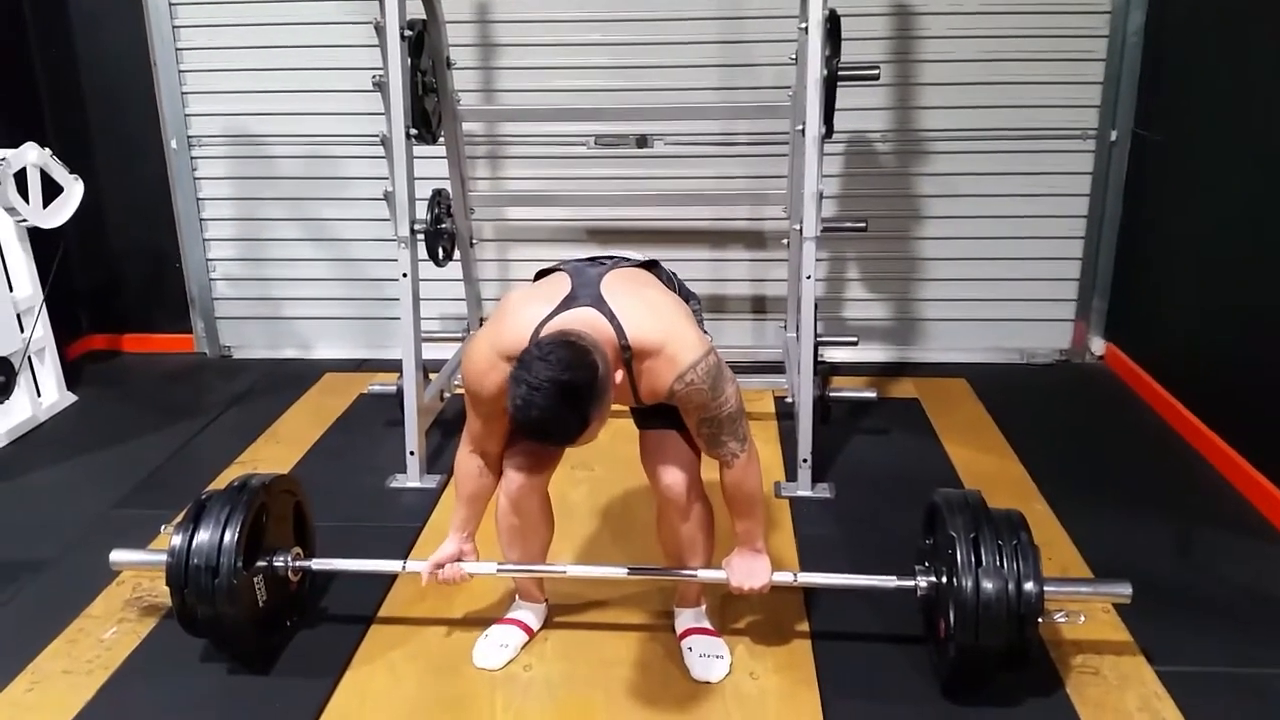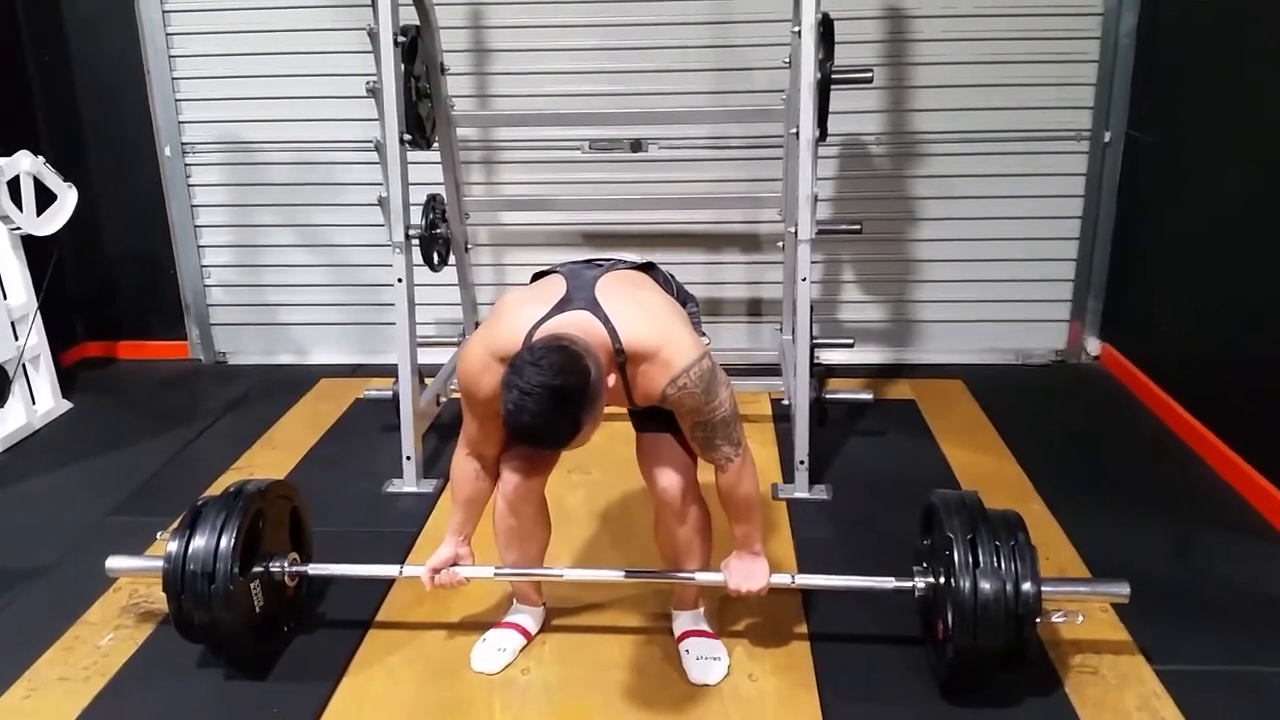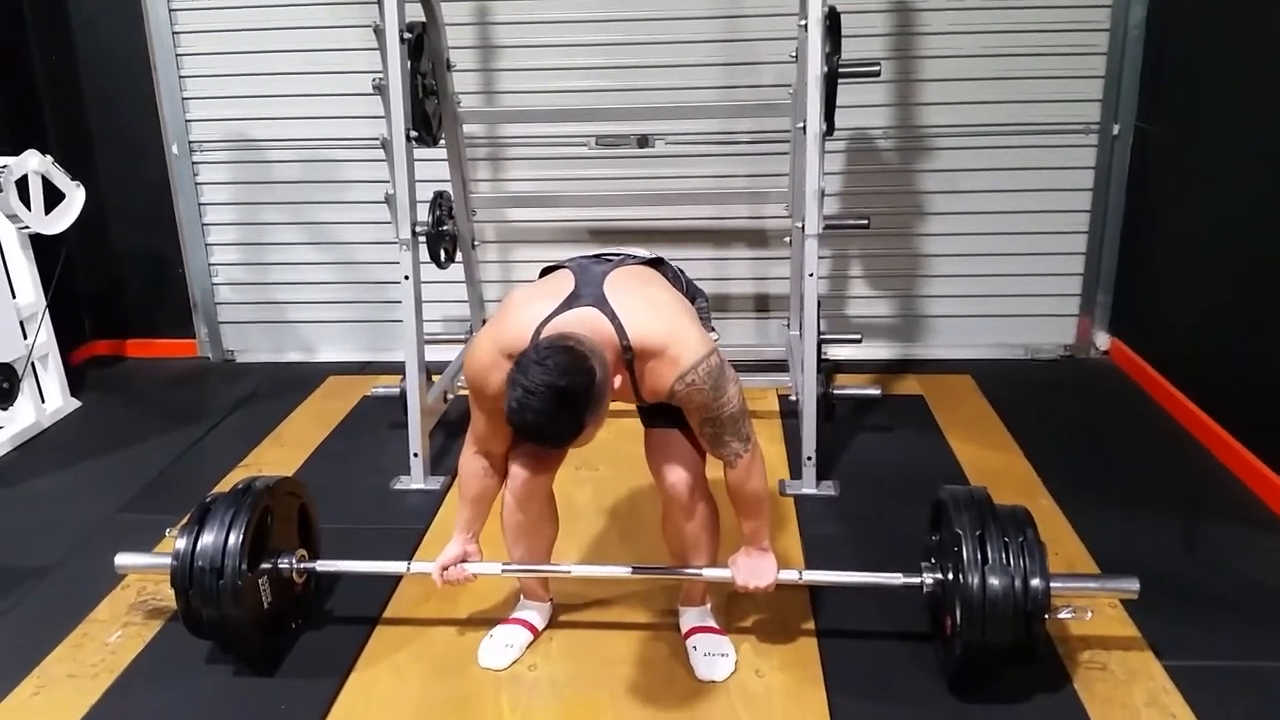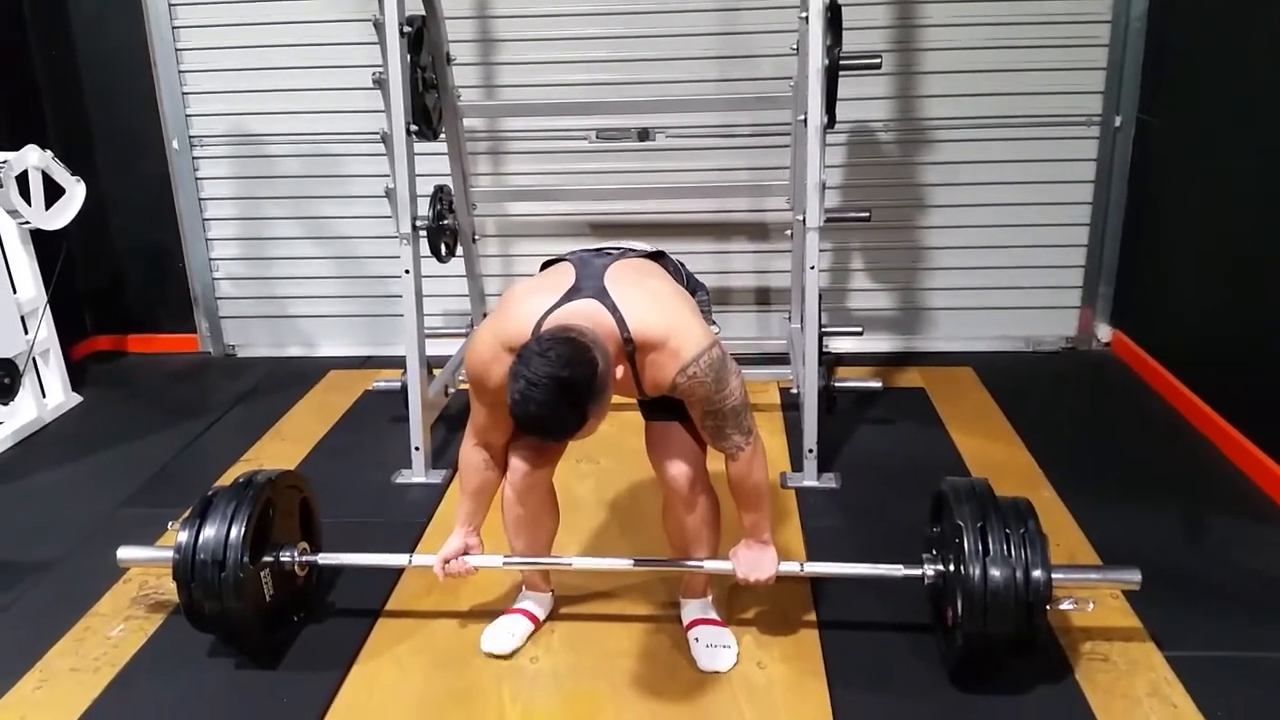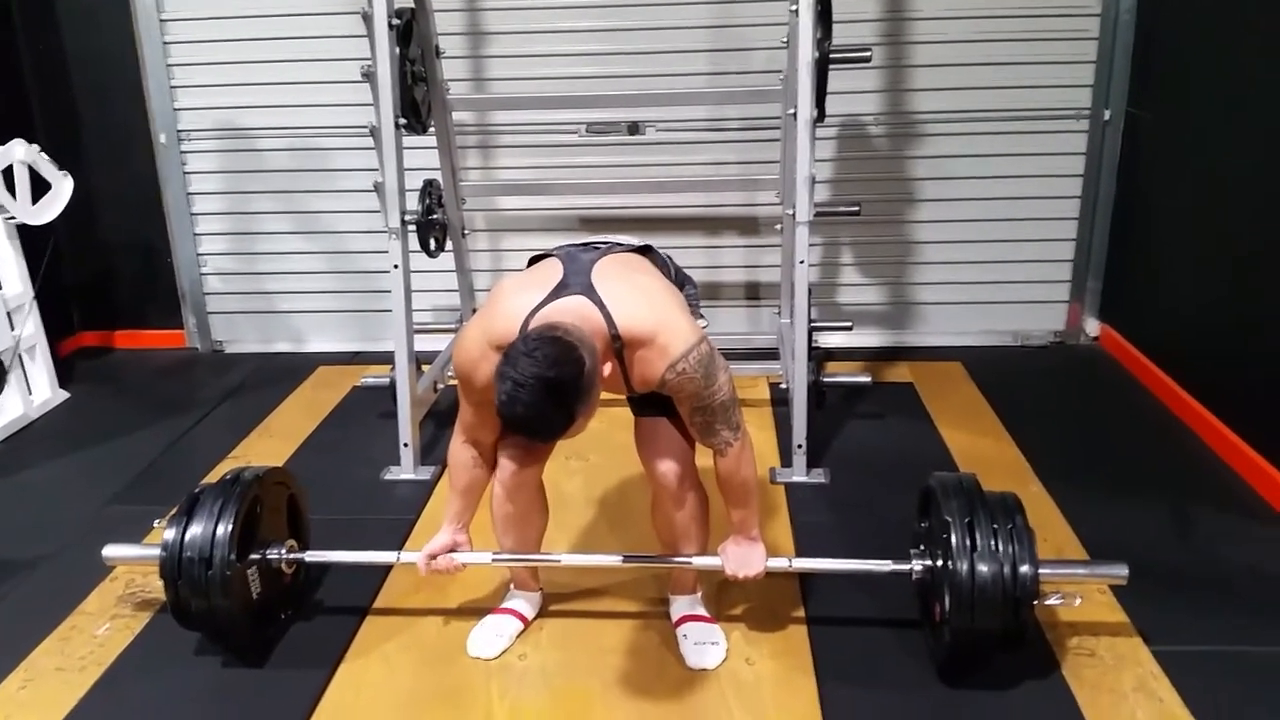
dt=0.2s
person 1, frame 1
left shoulder: (678, 358)
right shoulder: (492, 358)
left elbow: (736, 451)
right elbow: (480, 450)
left wrist: (751, 548)
right wrist: (460, 536)
left hip: (657, 340)
left knee: (678, 483)
right knee: (519, 476)
left ankle: (691, 609)
right ankle: (528, 603)
person 1, frame 2
left shoulder: (673, 361)
right shoulder: (486, 360)
left elbow: (730, 455)
right elbow: (477, 453)
left wrist: (749, 551)
right wrist: (456, 540)
left hip: (655, 341)
left knee: (674, 485)
right knee: (516, 478)
left ankle: (689, 612)
right ankle: (526, 607)
person 1, frame 3
left shoulder: (681, 357)
right shoulder: (494, 357)
left elbow: (739, 451)
right elbow: (485, 451)
left wrist: (757, 547)
right wrist: (464, 537)
left hip: (664, 332)
left knee: (683, 482)
right knee: (524, 473)
left ankle: (696, 607)
right ankle: (533, 603)
person 1, frame 4
left shoulder: (682, 351)
right shoulder: (495, 350)
left elbow: (740, 444)
right elbow: (485, 444)
left wrist: (757, 539)
right wrist: (466, 530)
left hip: (665, 326)
left knee: (684, 475)
right knee: (524, 466)
left ankle: (697, 600)
right ankle: (534, 593)
person 1, frame 5
left shoulder: (670, 347)
right shoulder: (483, 348)
left elbow: (729, 439)
right elbow: (473, 441)
left wrist: (746, 536)
right wrist: (455, 526)
left hip: (651, 329)
left knee: (673, 470)
right knee: (514, 463)
left ankle: (686, 596)
right ankle: (523, 591)
